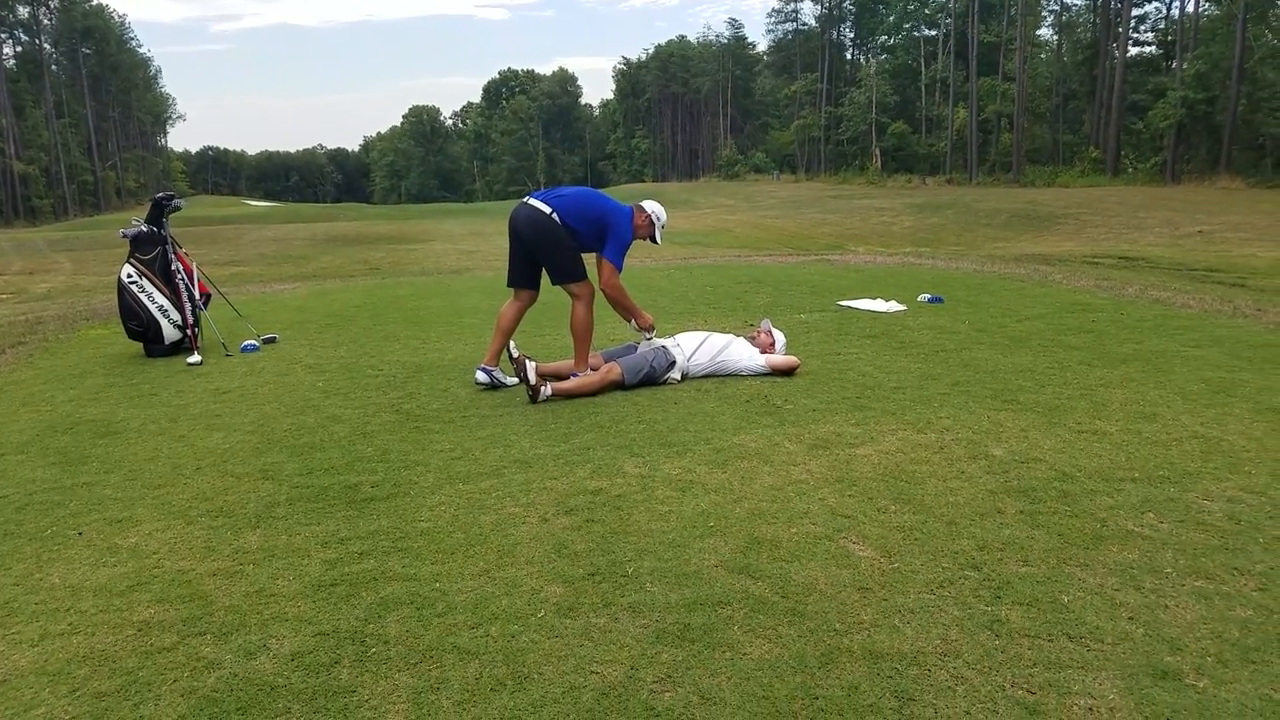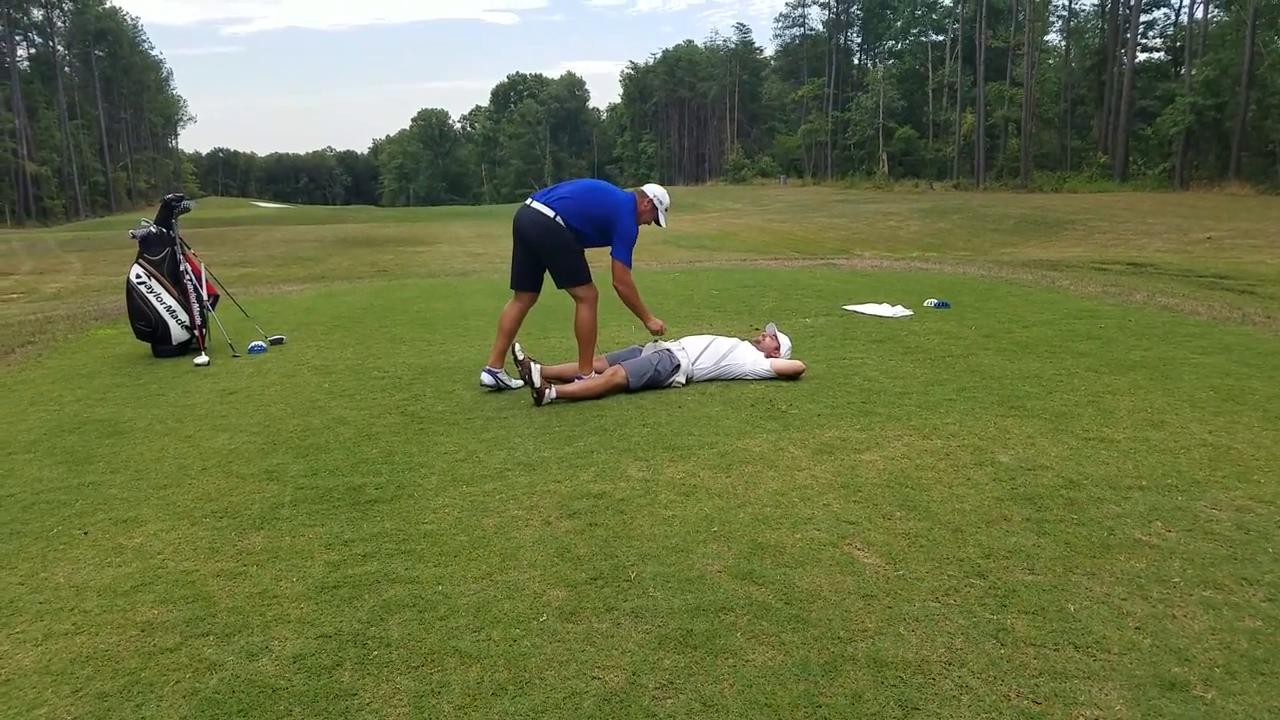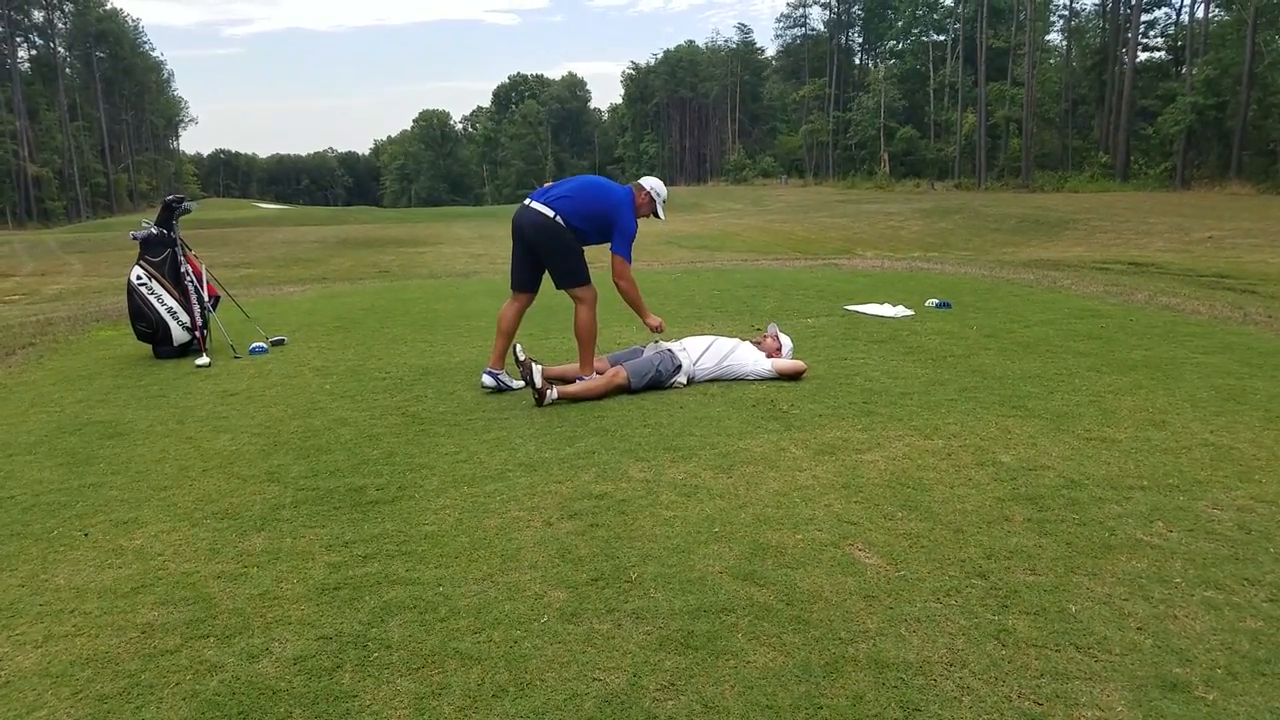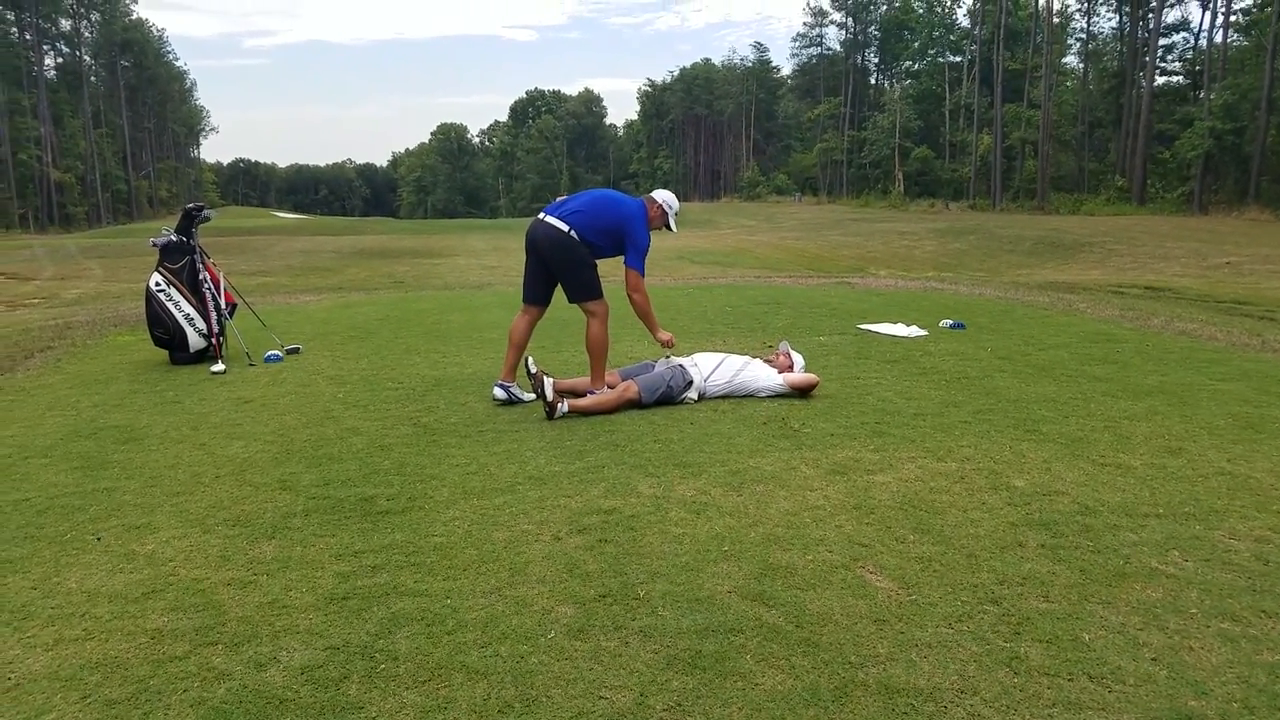
dt=0.7s
person 1, frame 1
left shoulder: (751, 358)
right shoulder: (736, 342)
left elbow: (793, 362)
left wrist: (777, 365)
left hip: (672, 360)
right hip: (665, 345)
left knee: (609, 374)
right knee: (594, 361)
left ankle: (545, 390)
right ankle: (534, 368)
person 1, frame 2
left shoulder: (755, 362)
right shoulder: (741, 346)
left elbow: (798, 367)
left wrist: (783, 369)
left hip: (677, 364)
right hip: (670, 348)
left knee: (614, 376)
right knee: (599, 363)
left ankle: (550, 392)
right ankle: (539, 370)
person 1, frame 3
left shoulder: (757, 363)
right shoulder: (742, 347)
left elbow: (800, 366)
left wrist: (785, 372)
left hip: (678, 365)
right hip: (670, 349)
left knee: (615, 377)
right knee: (600, 364)
left ankle: (551, 393)
right ankle: (540, 371)
person 1, frame 4
left shoulder: (768, 380)
right shoulder: (754, 364)
left elbow: (812, 380)
left wrist: (798, 391)
left hip: (689, 380)
right hip: (681, 363)
left knee: (625, 391)
right knee: (611, 378)
left ankle: (562, 405)
right ankle: (551, 384)
person 2, frame 1
left shoulder: (609, 214)
right shoulder: (622, 224)
left elbow: (607, 281)
right elbow: (608, 284)
left wrist: (631, 319)
right wrist: (639, 316)
left hip: (522, 214)
right hip: (543, 222)
left knee: (522, 298)
right knee: (582, 294)
left ankle: (488, 367)
right ankle: (580, 372)
person 2, frame 2
left shoulder: (613, 197)
right shoulder: (625, 215)
right elbow: (621, 283)
right wrist: (648, 319)
left hip: (526, 215)
right hip: (548, 225)
left knee: (523, 298)
right knee: (586, 297)
left ankle: (493, 369)
right ankle: (584, 376)
person 2, frame 3
left shoulder: (606, 189)
right shoulder: (624, 210)
left elbow: (548, 186)
right elbow: (621, 278)
right wrist: (647, 316)
left hip: (524, 215)
right hip: (548, 225)
left knee: (520, 298)
right knee: (585, 298)
left ankle: (494, 371)
right ankle: (586, 376)
person 2, frame 4
left shoulder: (619, 203)
right shoulder: (636, 223)
left elbow: (562, 201)
right elbow: (635, 291)
right wrist: (657, 331)
left hip: (539, 228)
right hip: (562, 239)
left knee: (530, 312)
right knee: (597, 312)
left ankle: (506, 384)
right ankle: (597, 391)
